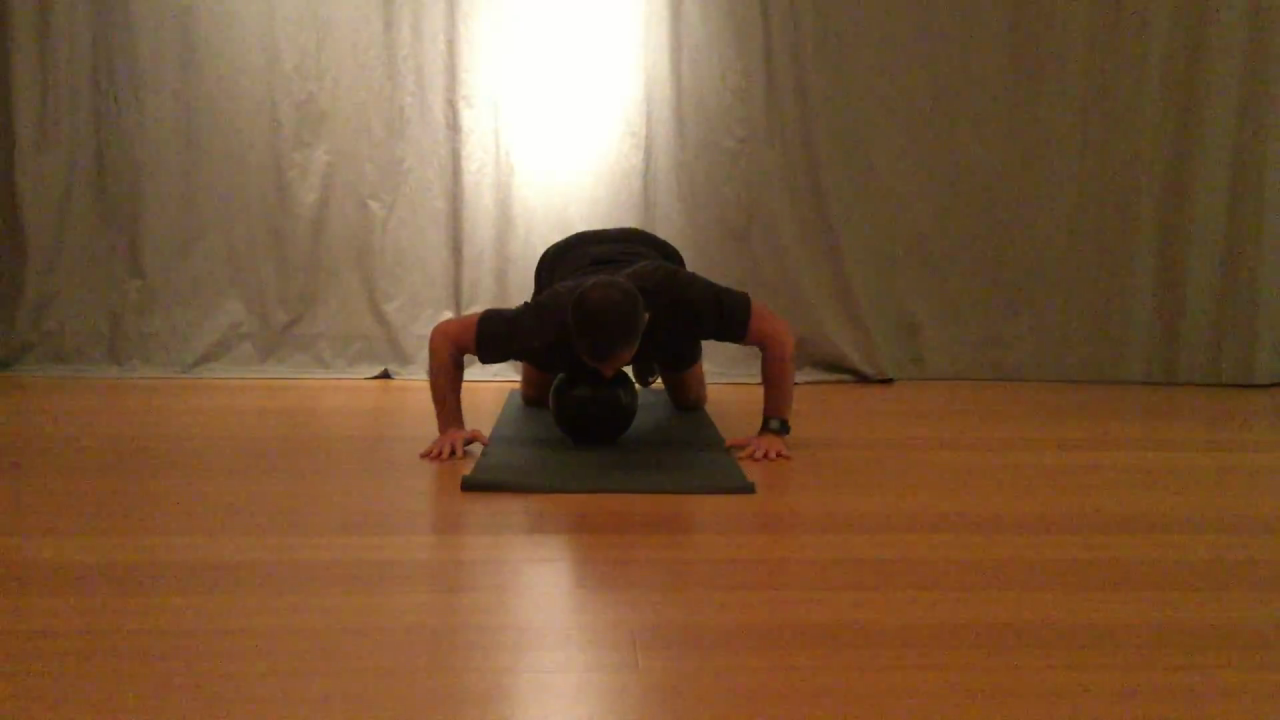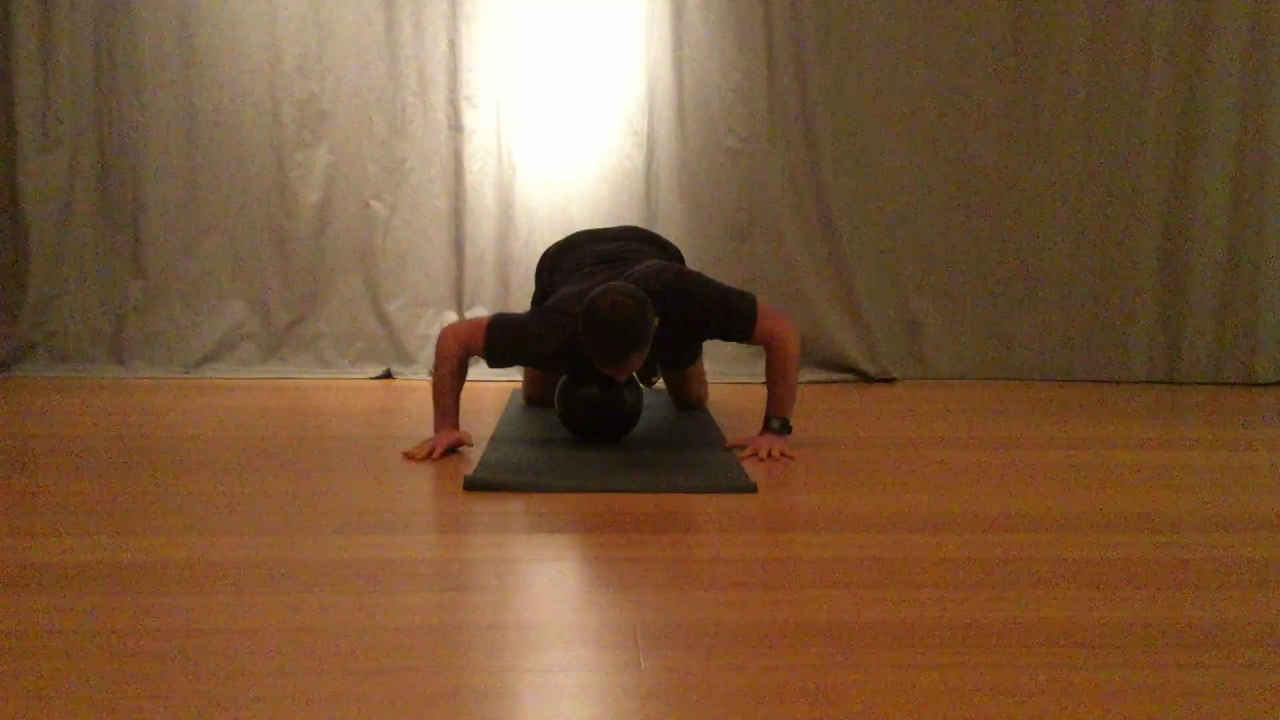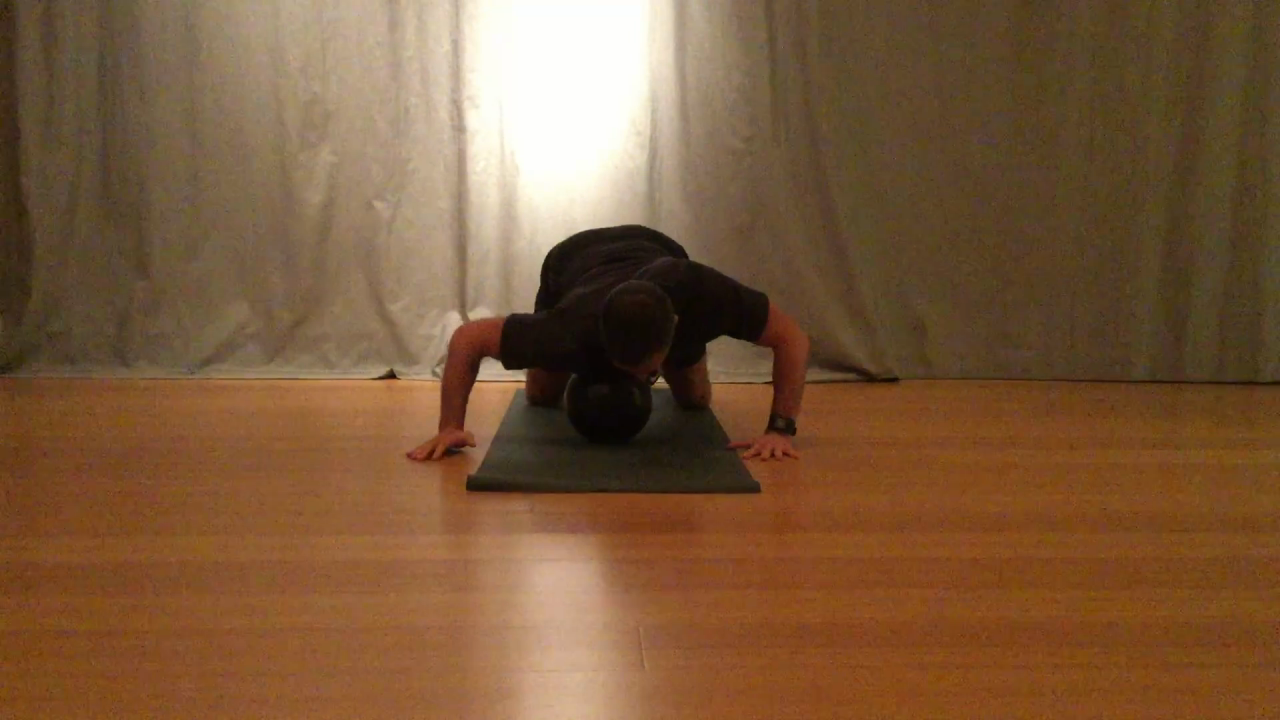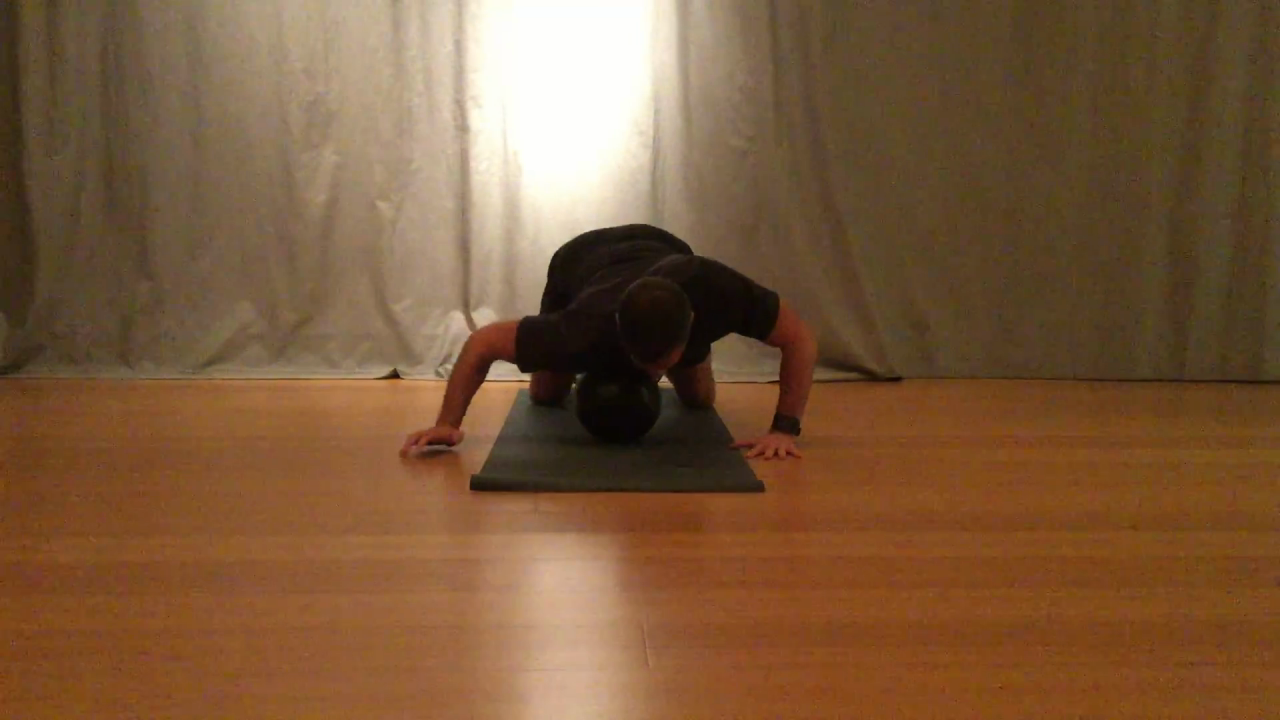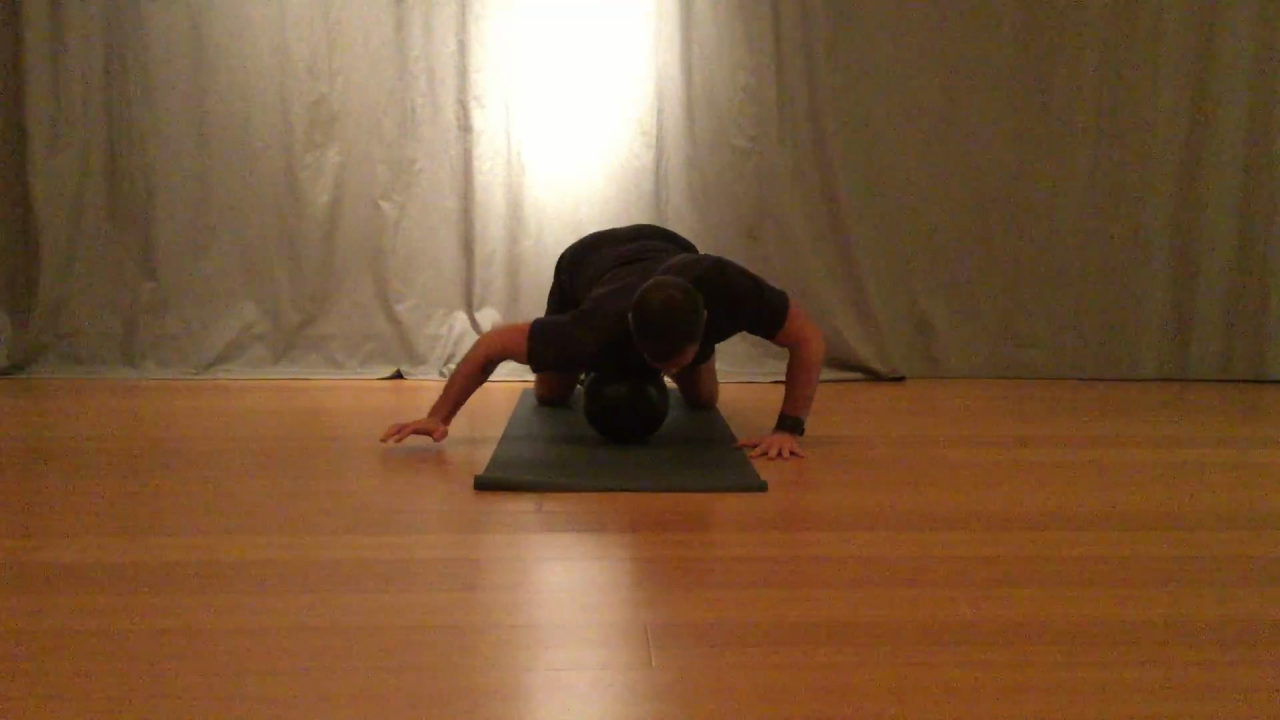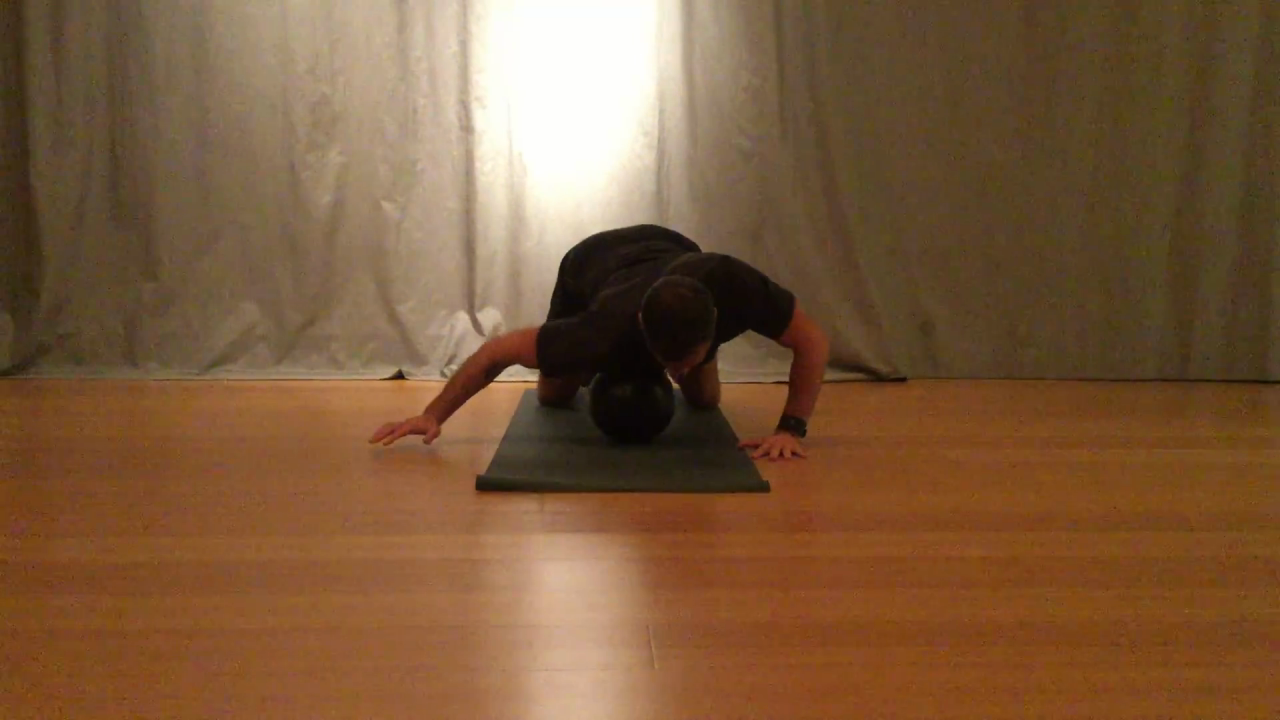
dt=0.2s
person 1, frame 1
left shoulder: (677, 296)
right shoulder: (548, 321)
left elbow: (779, 336)
right elbow: (444, 336)
left wrist: (773, 429)
right wrist: (450, 426)
left hip: (649, 256)
left knee: (691, 399)
right knee: (535, 396)
left ankle: (651, 364)
person 1, frame 2
left shoulder: (684, 297)
right shoulder: (556, 327)
left elbow: (784, 336)
right elbow: (452, 337)
left wrist: (774, 428)
right wrist: (445, 426)
left hip: (650, 254)
right hip: (566, 261)
left knee: (692, 399)
right knee: (536, 396)
left ankle: (653, 370)
person 1, frame 3
left shoulder: (699, 292)
right shoulder: (572, 328)
left elbow: (793, 339)
right elbow: (467, 336)
left wrist: (779, 428)
right wrist: (450, 425)
left hip: (655, 253)
right hip: (571, 261)
left knee: (696, 398)
right knee: (541, 395)
right ankle: (577, 363)
person 1, frame 4
left shoulder: (713, 289)
right shoulder: (585, 327)
left elbow: (801, 340)
right elbow: (482, 341)
left wrist: (784, 428)
right wrist: (447, 421)
left hip: (661, 252)
right hip: (578, 262)
left knee: (700, 398)
right knee: (546, 394)
right ankle: (582, 361)
person 1, frame 5
left shoulder: (723, 287)
right shoulder: (597, 327)
left elbow: (809, 341)
right elbow: (491, 343)
left wrist: (788, 427)
right wrist: (438, 416)
left hip: (667, 252)
right hip: (584, 264)
left knee: (703, 397)
right knee: (551, 394)
right ankle: (587, 365)
person 1, frame 6
left shoulder: (732, 285)
right shoulder: (607, 329)
left elbow: (813, 343)
right elbow: (499, 348)
left wrist: (791, 428)
right wrist: (433, 415)
left hip: (670, 252)
right hip: (588, 265)
left knee: (705, 398)
right knee: (553, 395)
right ankle: (590, 364)
